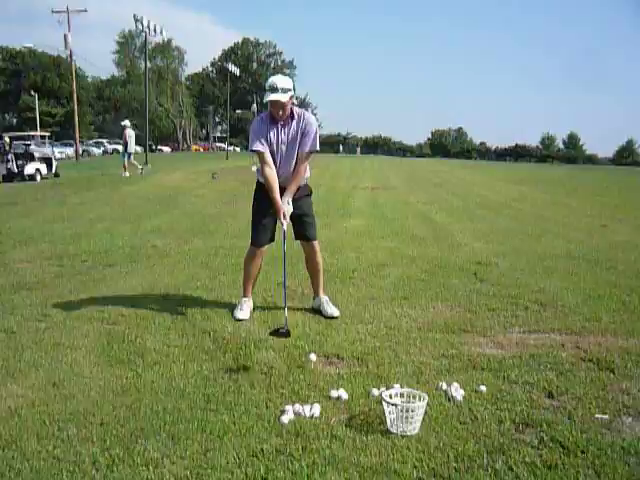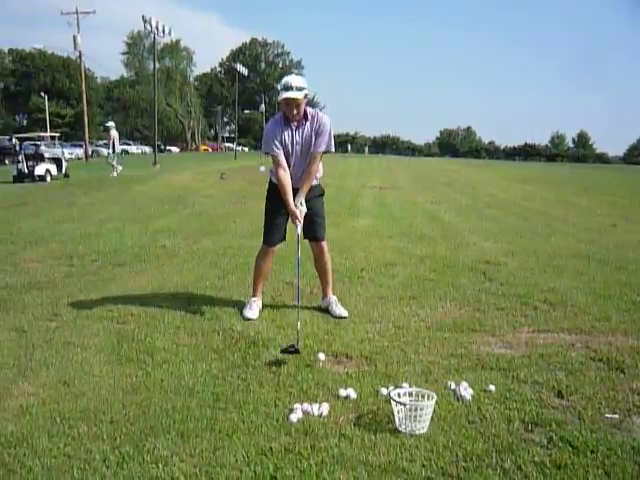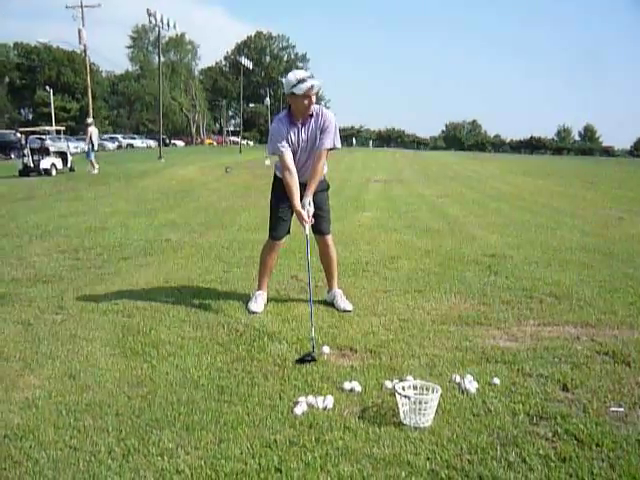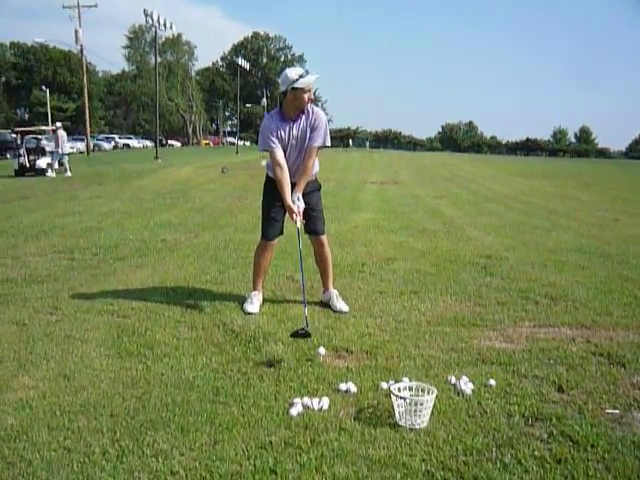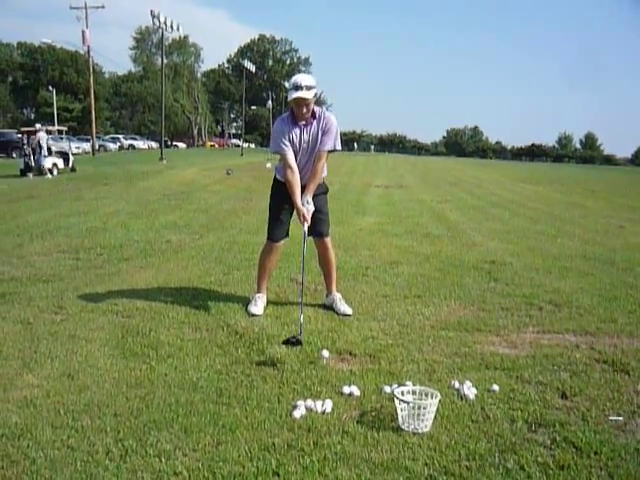
dt=0.7s
person 1, frame 1
left shoulder: (307, 121)
right shoulder: (259, 125)
left elbow: (302, 163)
right elbow: (267, 165)
left wrist: (288, 197)
right wrist: (277, 203)
left hip: (298, 188)
right hip: (267, 189)
left knee: (311, 244)
right knee: (257, 245)
left ankle: (320, 298)
right ankle: (246, 299)
person 1, frame 2
left shoulder: (321, 121)
right shoulder: (273, 127)
left elbow: (314, 163)
right elbow: (280, 168)
left wrist: (301, 198)
right wrist: (290, 206)
left hip: (310, 189)
right hip: (279, 190)
left knee: (320, 244)
right knee: (269, 245)
left ankle: (328, 298)
right ankle: (255, 298)
person 1, frame 3
left shoulder: (326, 118)
right shoulder: (279, 126)
left elbow: (320, 160)
right elbow: (288, 168)
left wrist: (308, 197)
right wrist: (297, 207)
left hip: (316, 184)
right hip: (284, 184)
left knee: (325, 237)
right knee: (275, 238)
left ankle: (334, 291)
right ankle: (261, 291)
person 1, frame 4
left shoulder: (317, 116)
right shoulder: (270, 122)
left elbow: (310, 159)
right elbow: (278, 164)
left wrist: (297, 194)
right wrist: (287, 202)
left hip: (308, 183)
right hip: (276, 184)
left knee: (319, 238)
right knee: (268, 239)
left ankle: (329, 292)
right ankle: (256, 292)
person 1, frame 5
left shoulder: (327, 121)
right shoulder: (282, 126)
left elbow: (319, 162)
right elbow: (289, 167)
left wrist: (307, 198)
right wrist: (297, 204)
left hip: (315, 186)
right hip: (284, 186)
left knee: (324, 240)
right knee: (274, 241)
left ankle: (332, 295)
right ankle: (260, 294)
